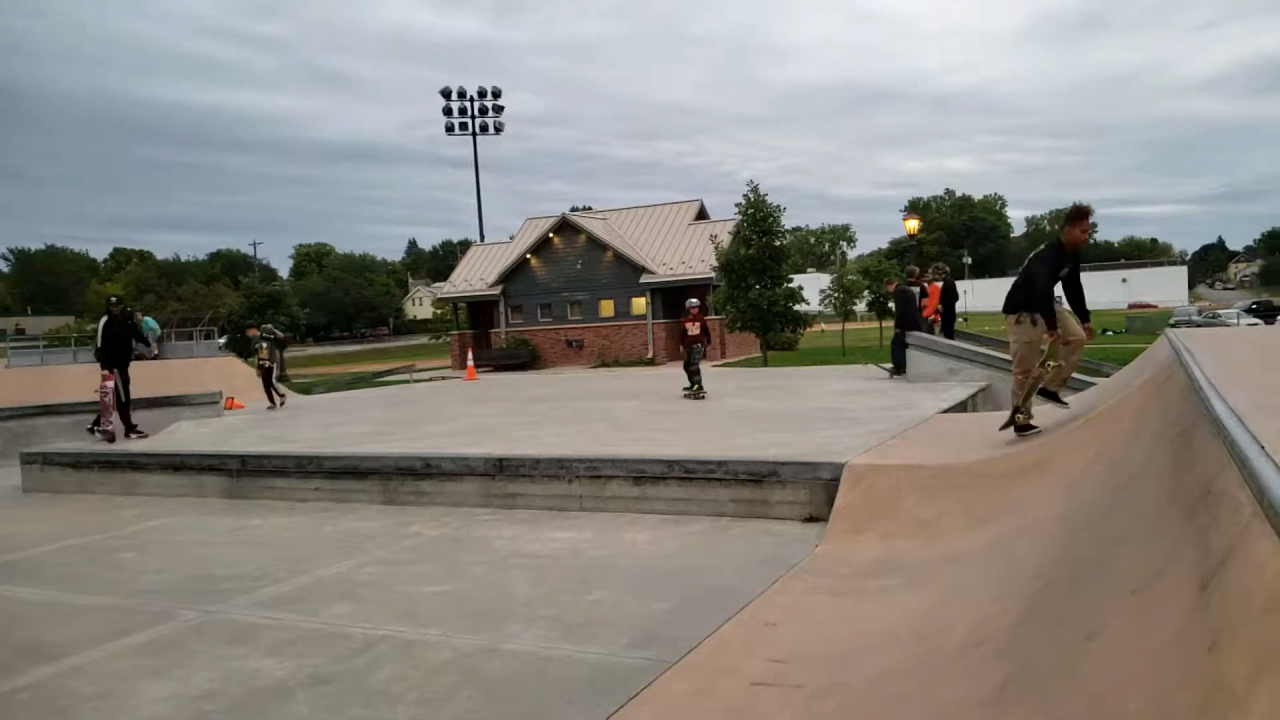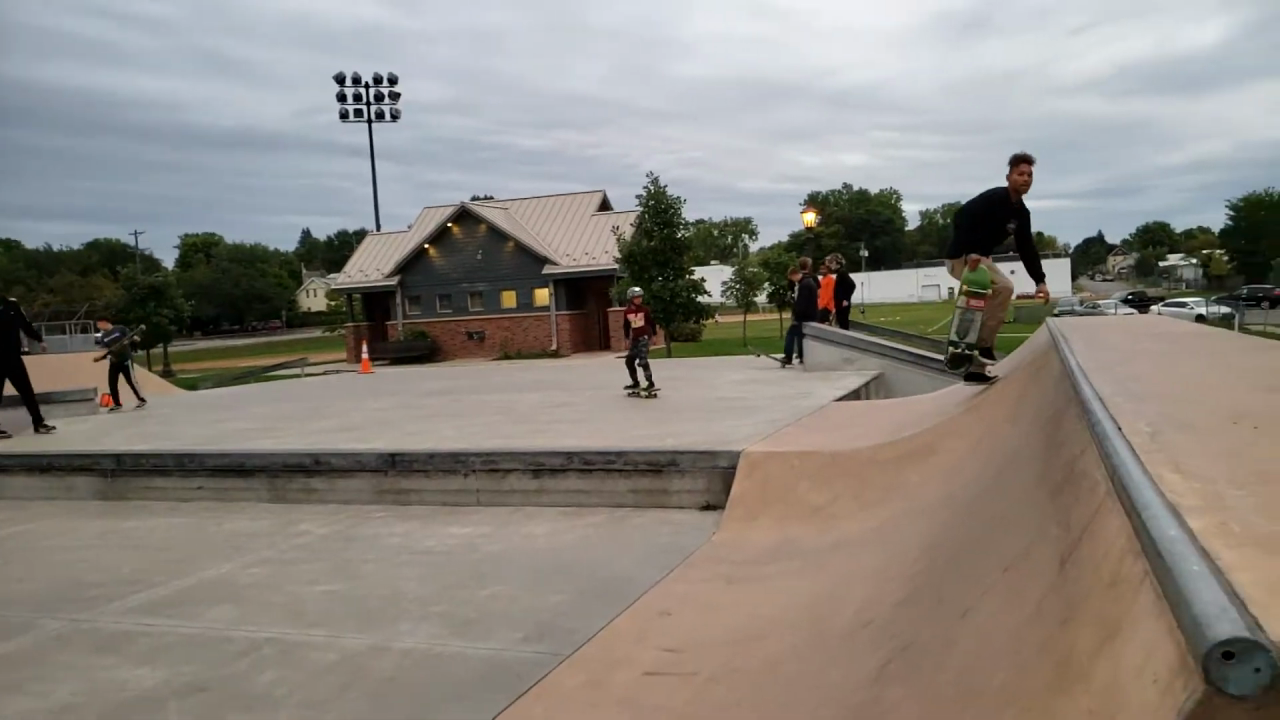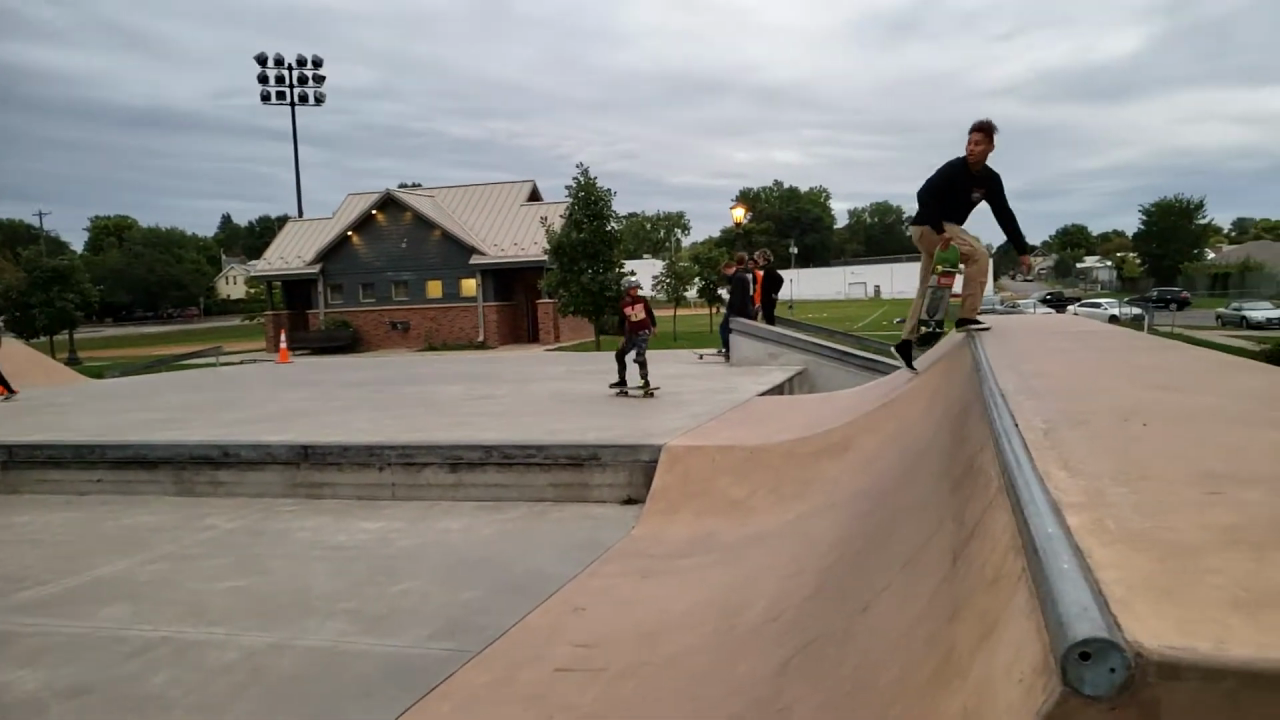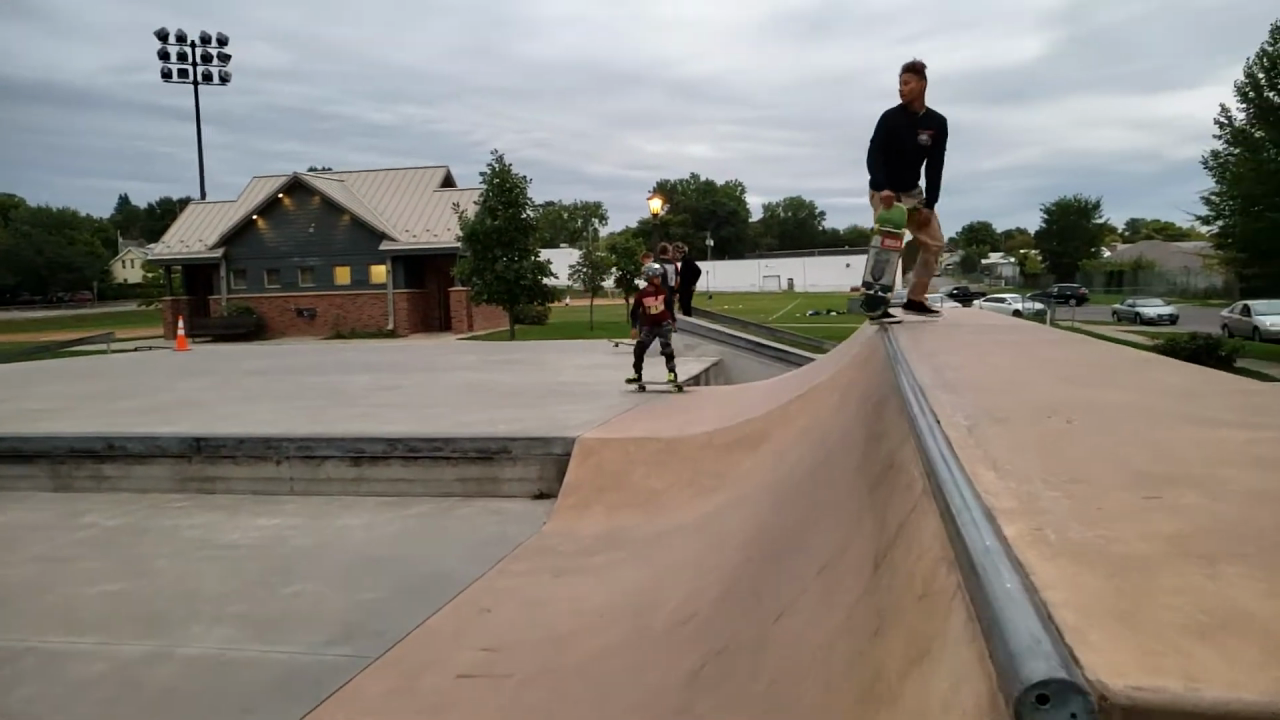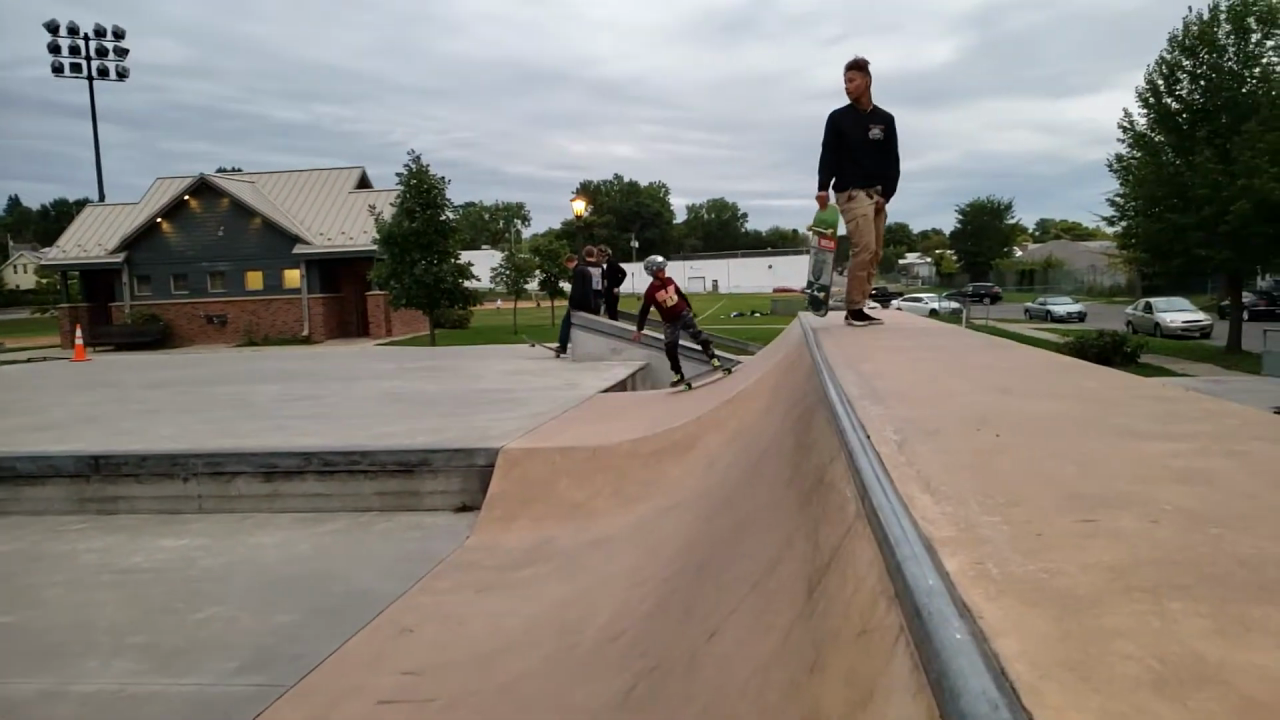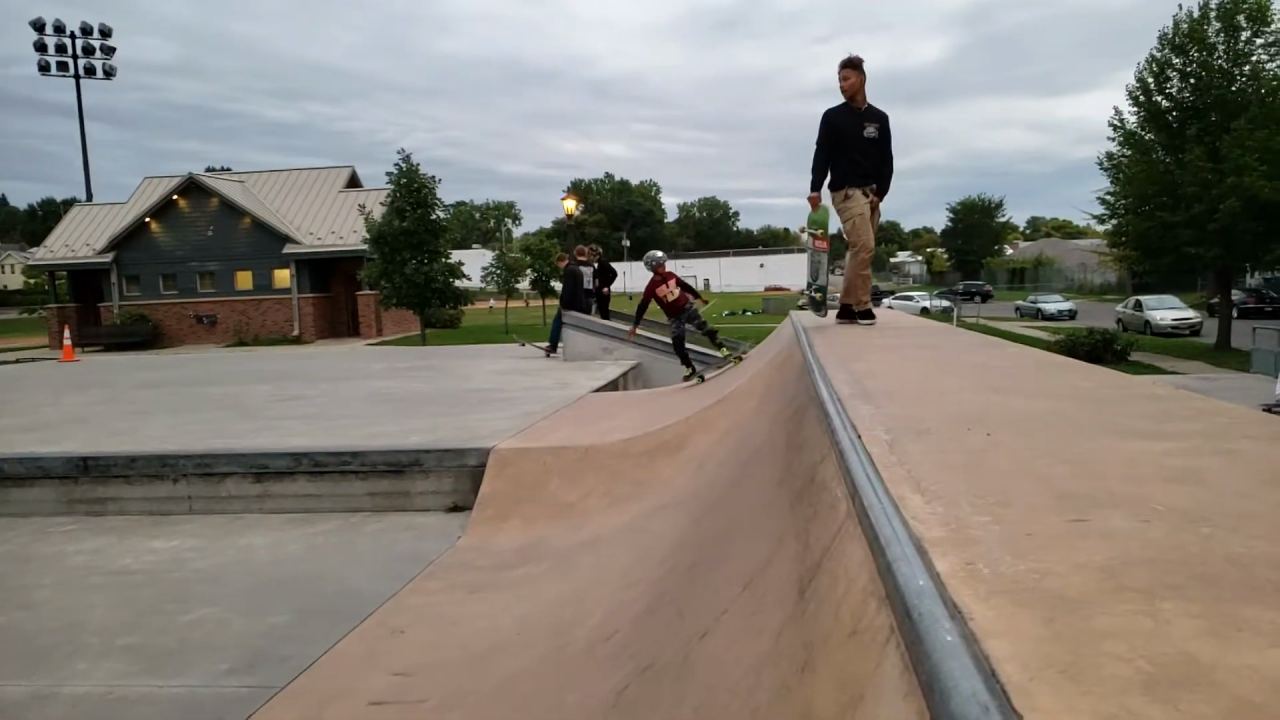
dt=0.5s
person 1, frame 1
left shoulder: (1071, 253)
right shoulder: (1048, 255)
left elbow: (1072, 287)
right elbow: (1043, 289)
left wrist: (1085, 319)
right wrist: (1052, 328)
left hip: (1043, 305)
right hip: (1022, 310)
left knee: (1077, 338)
right knee: (1026, 366)
left ankle: (1051, 388)
right ankle: (1021, 420)
person 1, frame 2
left shoulder: (1022, 213)
right shoulder: (992, 198)
left elbow: (1027, 249)
right elbow: (961, 217)
left wrist: (1040, 281)
right wrist: (969, 252)
left hip: (981, 258)
right hip: (961, 257)
left knee: (997, 307)
right knee: (1004, 287)
left ankle: (973, 369)
right ankle: (984, 344)
person 1, frame 3
left shoulder: (991, 180)
right shoulder: (953, 169)
left elbow: (1004, 215)
right elbow: (924, 196)
left wrist: (1022, 251)
right wrist: (939, 231)
left hip: (945, 229)
right hip: (927, 227)
left knee: (929, 290)
right knee: (977, 255)
left ankle: (906, 343)
right ankle: (966, 318)
person 1, frame 4
left shoulder: (937, 123)
right shoulder: (890, 118)
left elbow: (936, 165)
right elbow: (874, 156)
left wrist: (930, 204)
right wrist: (883, 188)
left hip: (914, 193)
right hip: (886, 194)
left knee: (934, 243)
left ankle: (915, 299)
person 1, frame 5
left shoulder: (885, 120)
right shoulder: (838, 118)
left elbow: (892, 161)
right elbow: (828, 156)
left wrist: (886, 194)
right wrist: (823, 188)
left hip: (877, 194)
right hip: (851, 193)
left knee: (874, 253)
right knee: (864, 248)
left ankle: (858, 308)
right ankle: (854, 306)
person 1, frame 6
left shoulder: (879, 118)
right shoulder: (832, 117)
left elbow: (886, 160)
right elbow: (822, 155)
left wrist: (880, 193)
right wrist: (815, 188)
left hip: (871, 193)
right hip: (846, 192)
left knee: (860, 251)
right knee: (863, 247)
left ankle: (847, 307)
right ankle: (863, 306)
